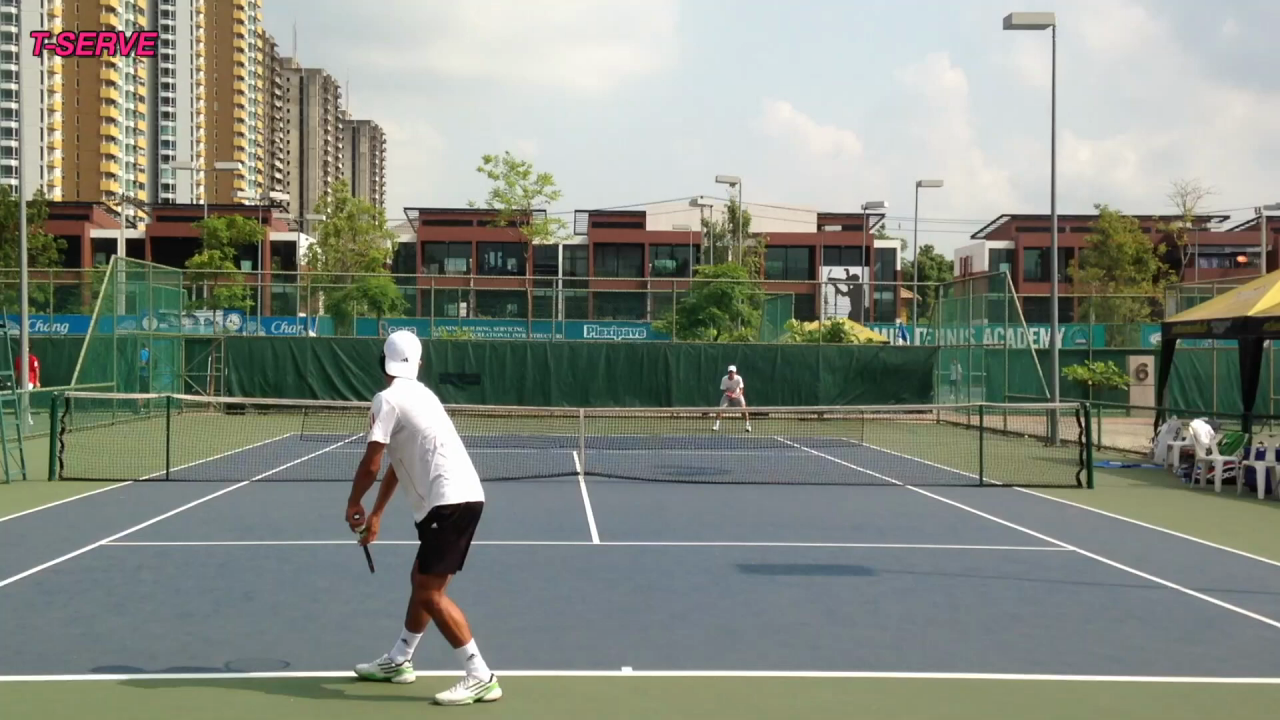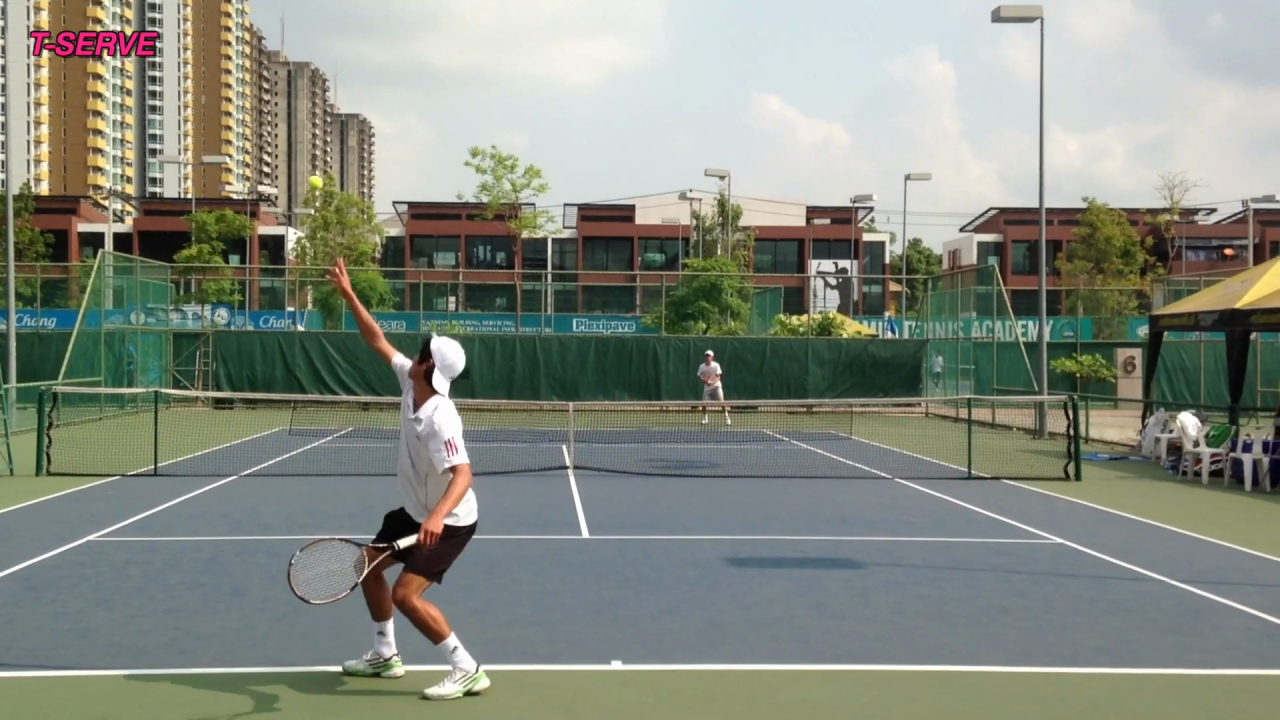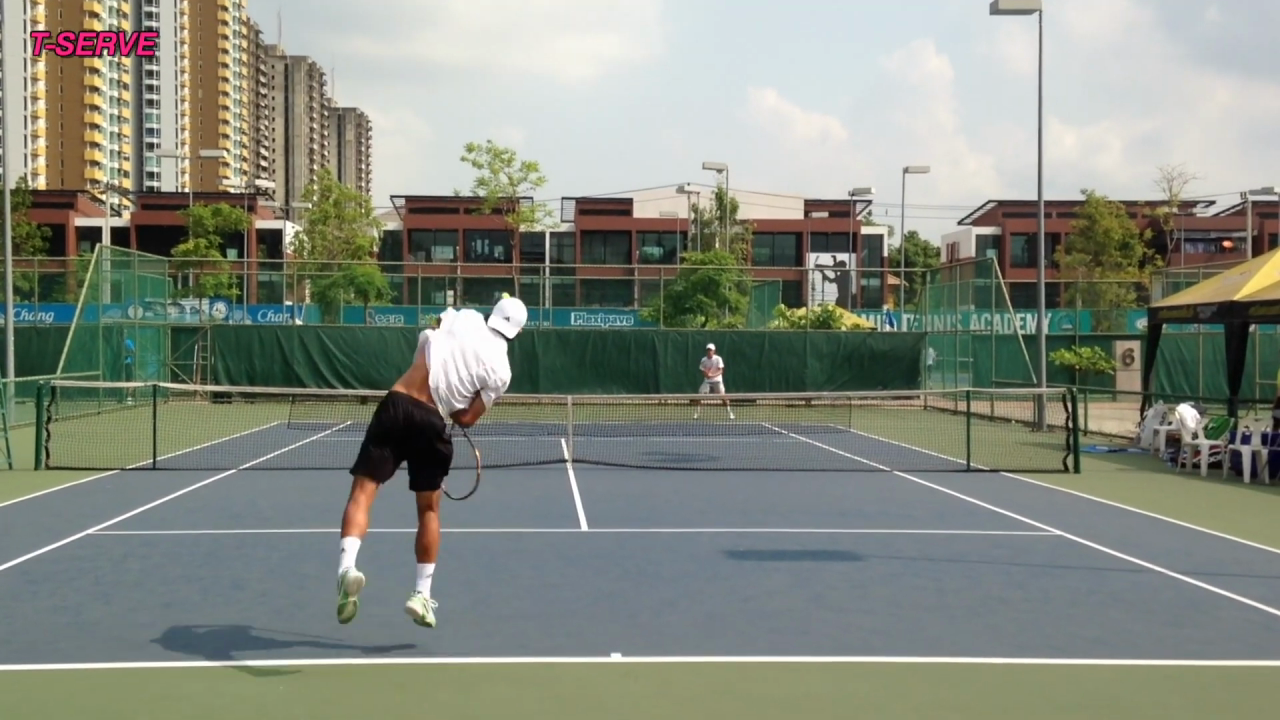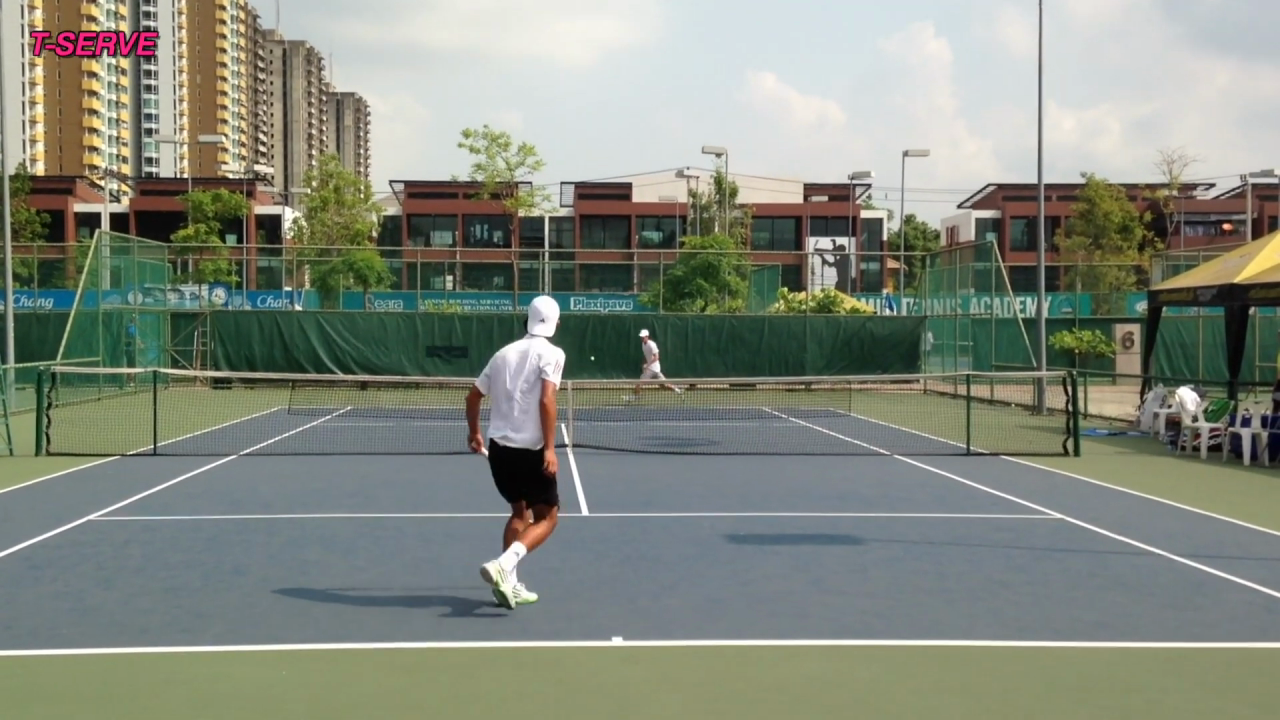
dt=0.7s
person 1, frame 1
left shoulder: (387, 399)
right shoulder: (416, 394)
left elbow: (372, 463)
right elbow: (394, 466)
left wrist: (353, 503)
right wrist: (375, 514)
left hip: (451, 502)
right hip: (459, 498)
left knee: (430, 593)
right knee: (420, 581)
left ankle: (481, 678)
right ankle: (398, 660)
person 1, frame 2
left shoulder: (440, 420)
right shoulder: (411, 381)
left elbow: (463, 476)
right elbow: (376, 340)
left wrist: (438, 518)
right wrist: (348, 293)
left hip: (448, 520)
right hip: (415, 513)
left knee: (407, 595)
right knee: (365, 566)
left ankle: (467, 671)
right ankle: (385, 655)
person 1, frame 3
left shoulder: (464, 319)
right shoulder: (500, 369)
left elbow: (432, 333)
right elbow: (465, 419)
left hip: (395, 407)
right hip: (430, 424)
left knee: (362, 494)
right knee: (428, 511)
left ankle: (348, 569)
right ankle: (421, 596)
person 1, frame 4
left shoulder: (502, 354)
right shoulder: (551, 354)
left elbow: (473, 397)
right elbow: (547, 401)
left wrist: (474, 433)
right wrist: (550, 448)
left hip: (498, 446)
right hip: (529, 448)
left knee: (520, 513)
right knee: (547, 519)
left ankle: (509, 585)
right ankle: (501, 568)
